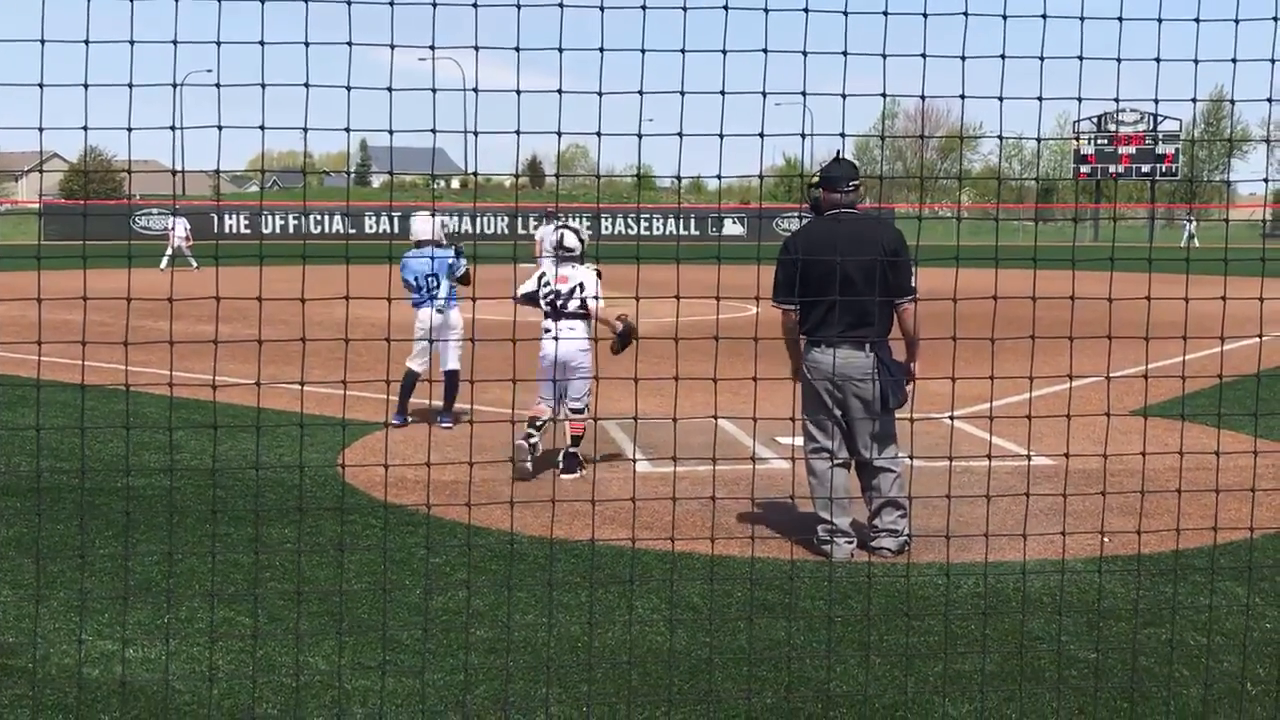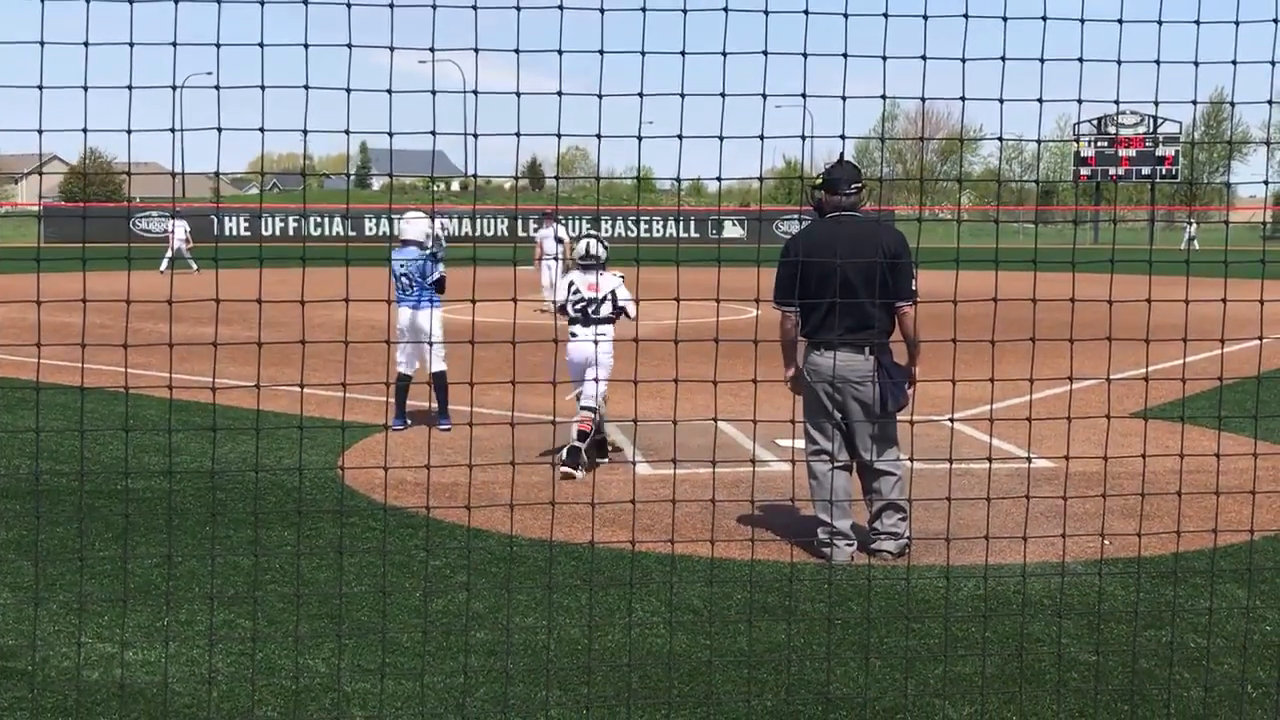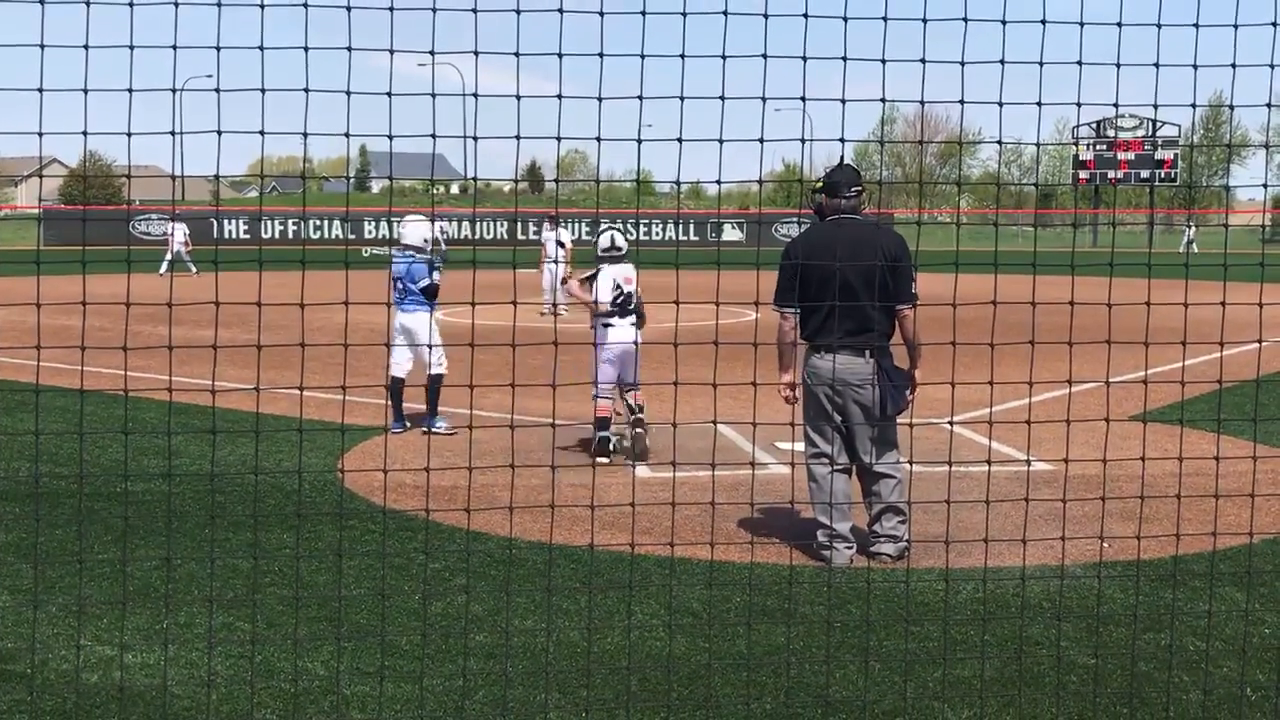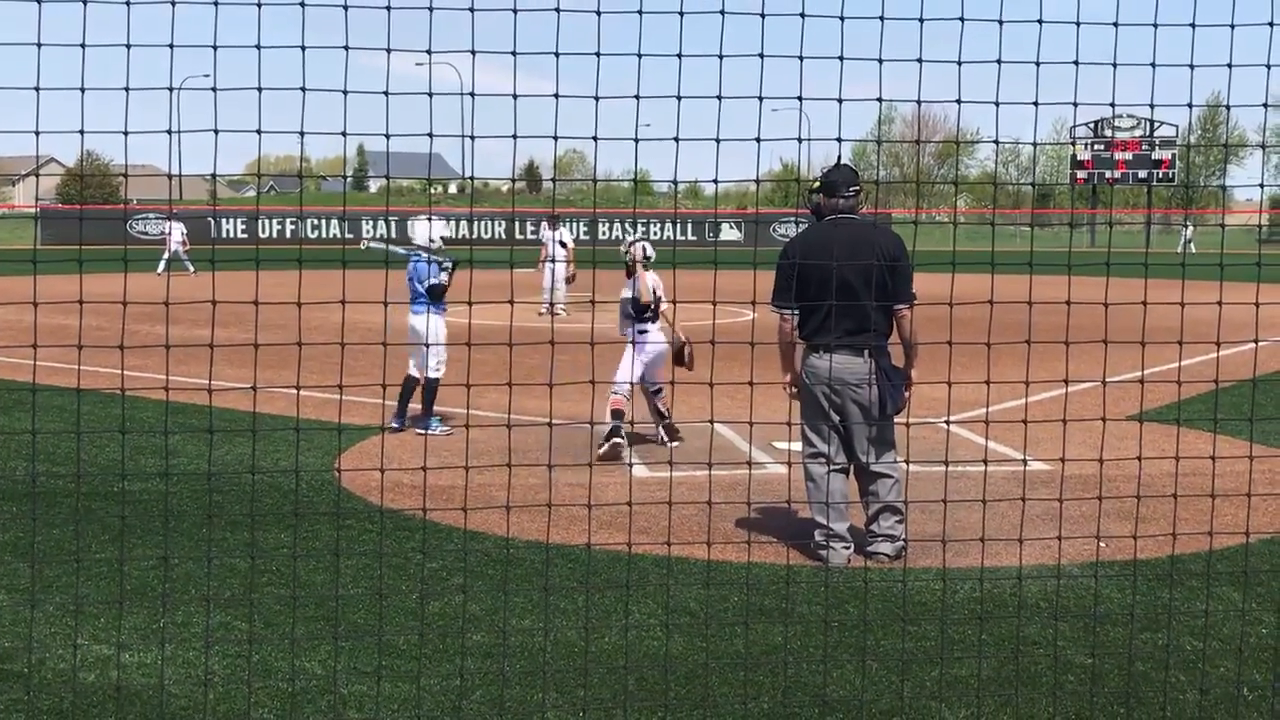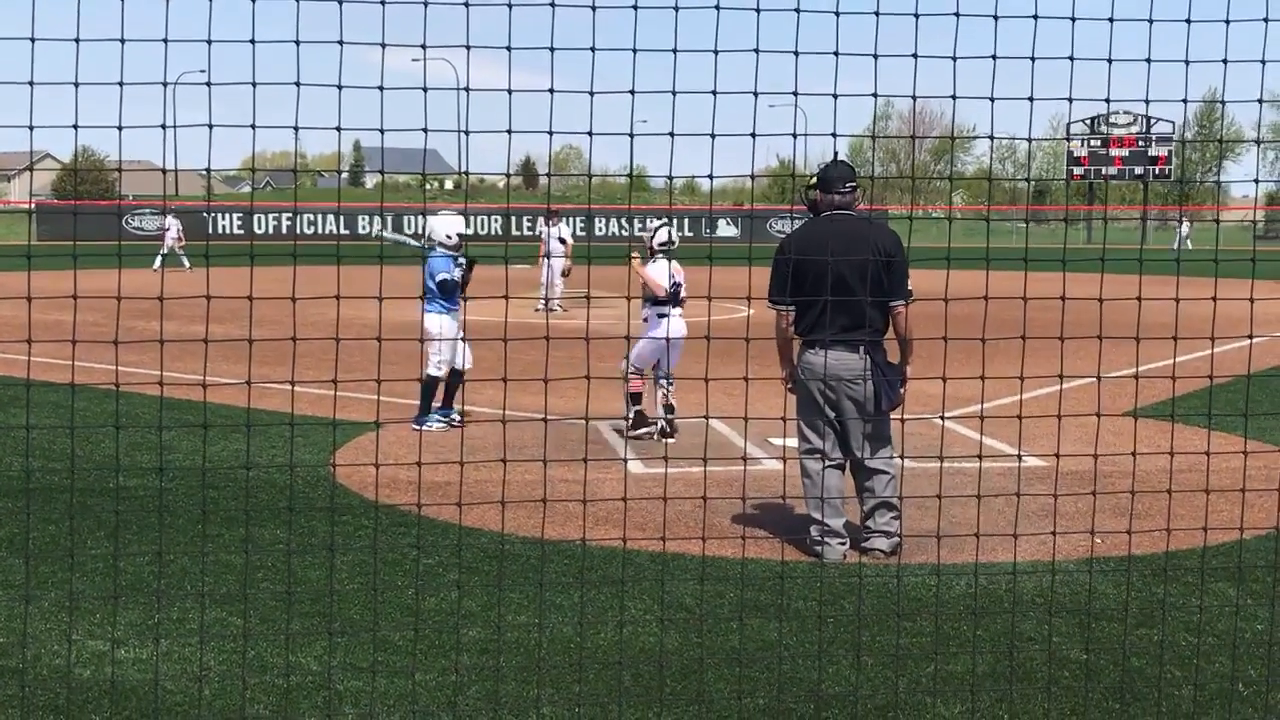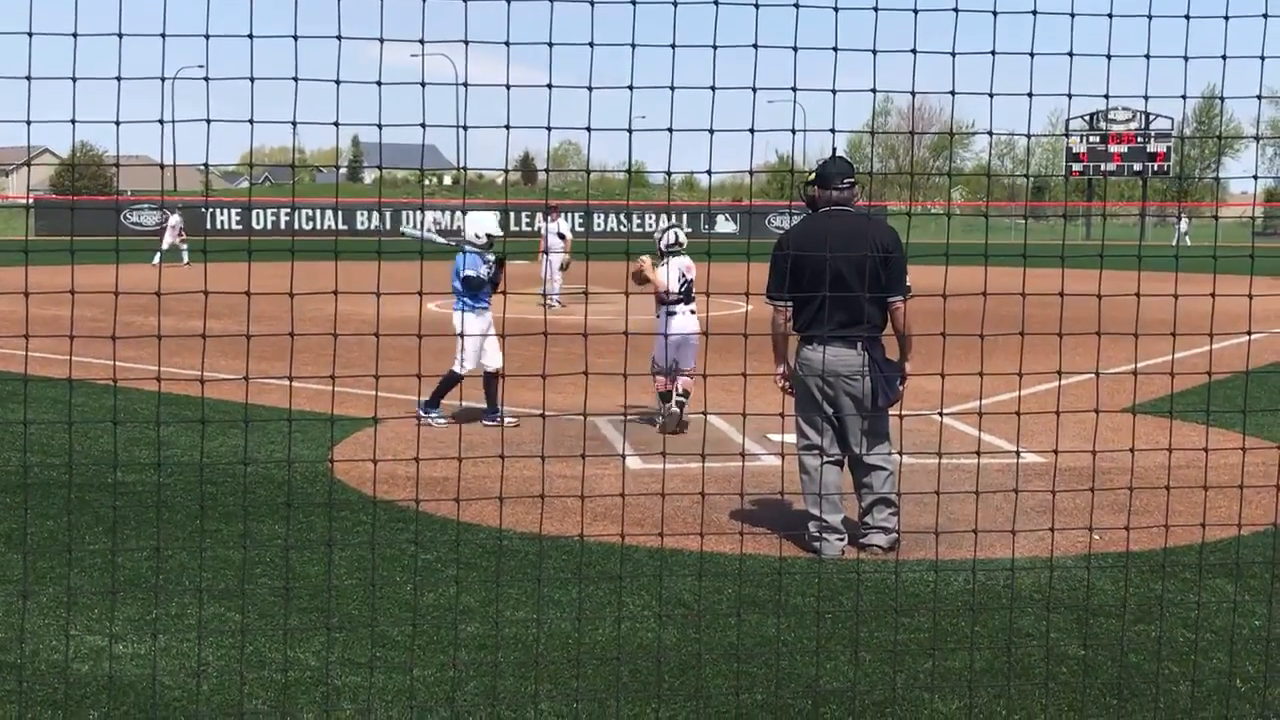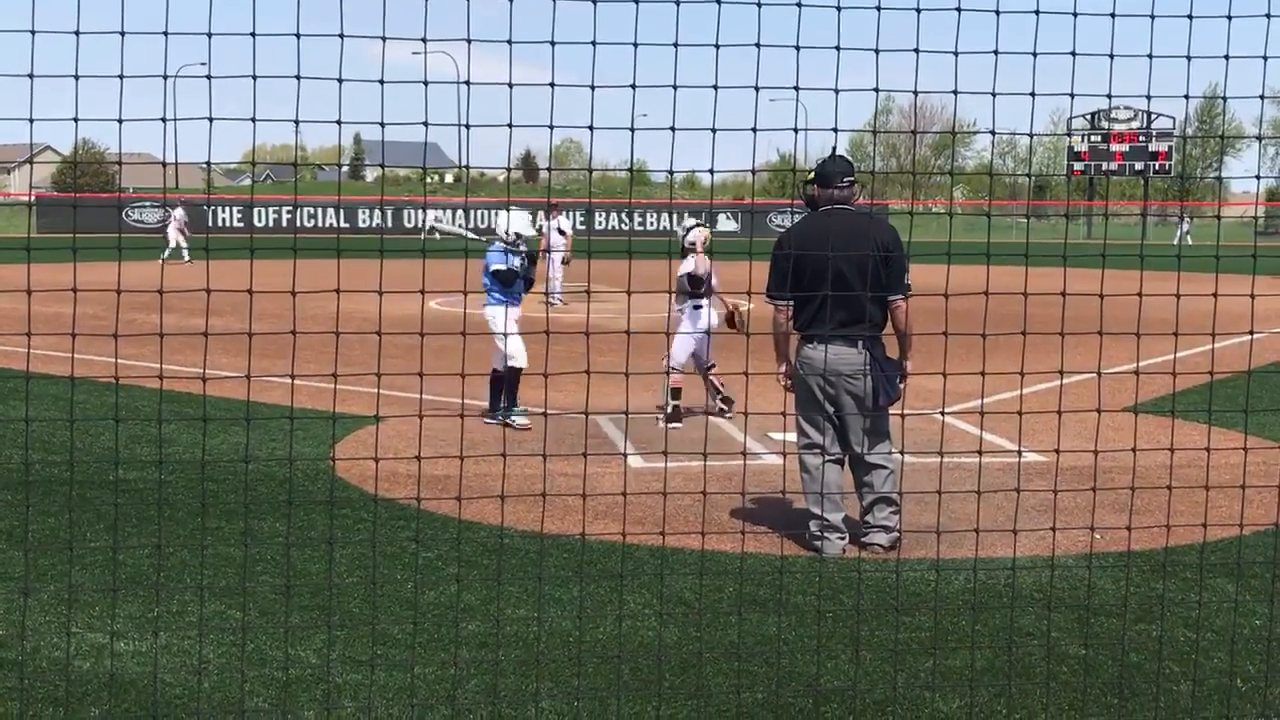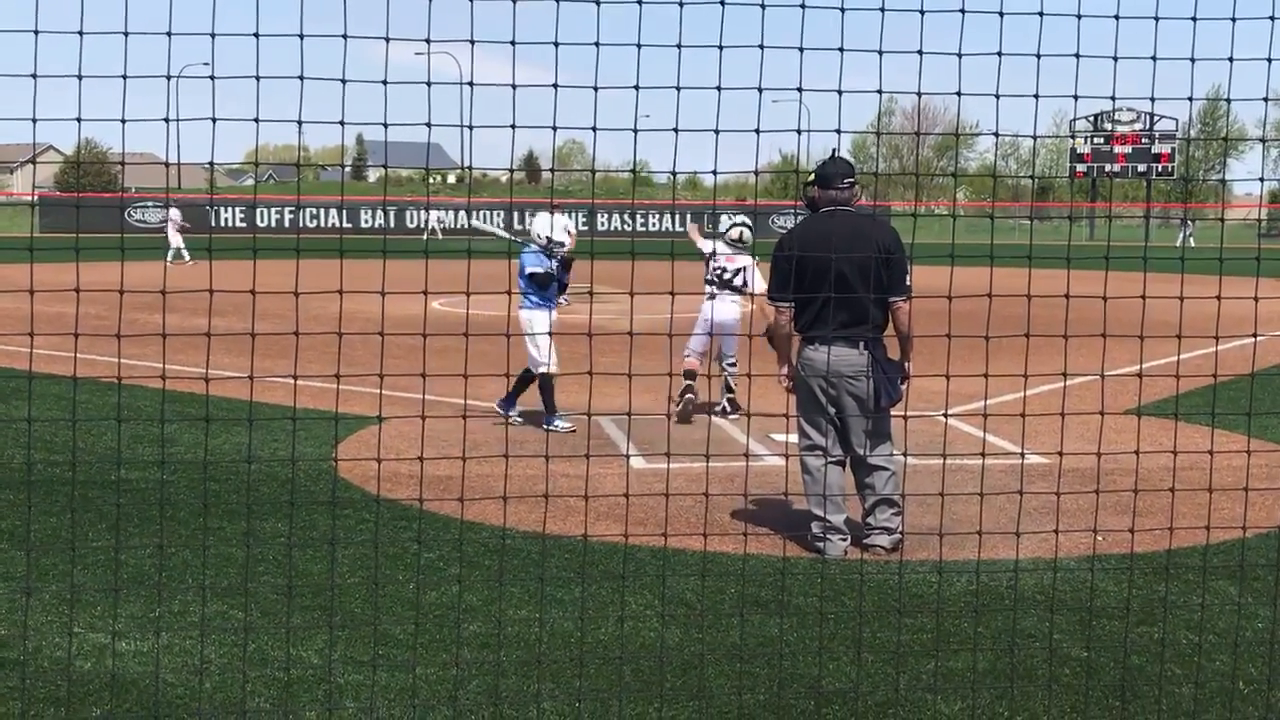
dt=0.3s
person 1, frame 1
left shoulder: (799, 241)
right shoulder: (887, 235)
left elbow: (789, 313)
right elbow: (905, 305)
left wrist: (796, 359)
right wrist: (912, 356)
left hip: (819, 357)
right hip: (870, 357)
left knee: (825, 451)
right knee: (879, 450)
left ankle: (836, 538)
right ankle: (889, 534)
person 1, frame 2
left shoulder: (800, 243)
right shoulder: (889, 238)
left elbow: (789, 316)
right elbow: (905, 309)
left wrist: (791, 365)
right wrist: (913, 360)
left hip: (820, 361)
right hip: (871, 360)
left knee: (826, 455)
right knee: (881, 453)
left ankle: (836, 541)
right ankle: (889, 537)
person 1, frame 3
left shoulder: (801, 246)
right shoulder: (889, 241)
left elbow: (788, 318)
right elbow: (905, 312)
left wrist: (787, 370)
right wrist: (914, 364)
left hip: (821, 363)
right hip: (871, 363)
left knee: (826, 458)
right knee: (881, 456)
left ankle: (836, 545)
right ankle: (889, 539)
person 1, frame 4
left shoulder: (799, 246)
right shoulder: (887, 241)
left elbow: (787, 319)
right elbow: (903, 312)
left wrist: (789, 369)
right wrist: (910, 363)
left hip: (818, 364)
right hip: (870, 363)
left knee: (824, 458)
right knee: (879, 456)
left ankle: (833, 544)
right ankle: (886, 539)
person 1, frame 5
left shoulder: (794, 242)
right shoulder: (884, 237)
left elbow: (784, 315)
right elbow: (899, 308)
left wrist: (787, 364)
right wrist: (905, 360)
left hip: (814, 359)
right hip: (866, 359)
left knee: (820, 453)
right knee: (875, 451)
left ankle: (829, 540)
right ankle: (881, 535)
person 1, frame 6
left shoulder: (793, 238)
right shoulder: (882, 233)
left elbow: (781, 311)
right elbow: (897, 305)
left wrist: (780, 361)
right wrist: (905, 356)
left hip: (812, 356)
right hip: (864, 355)
left knee: (818, 450)
right knee: (873, 447)
left ankle: (827, 536)
right ankle: (879, 530)
person 1, frame 7
left shoulder: (793, 237)
right shoulder: (882, 232)
left elbow: (782, 310)
right elbow: (898, 303)
left wrist: (782, 361)
right wrist: (905, 355)
left hip: (812, 355)
right hip: (864, 354)
left knee: (818, 448)
right knee: (874, 446)
left ankle: (828, 534)
right ankle: (881, 529)
person 1, frame 8
left shoulder: (794, 239)
right shoulder: (882, 233)
left elbow: (783, 312)
right elbow: (899, 305)
left wrist: (785, 363)
right wrist: (906, 357)
left hip: (814, 356)
right hip: (866, 356)
left knee: (820, 450)
right knee: (875, 448)
left ankle: (830, 536)
right ankle: (883, 531)
person 2, frame 1
left shoulder: (545, 272)
right shoulder: (587, 274)
left elbow: (520, 297)
right elbow: (597, 311)
right wrist: (616, 325)
left hip: (549, 343)
right hip: (578, 345)
left knee: (545, 400)
right knee: (576, 404)
left ankle: (528, 441)
right ankle: (570, 461)
person 2, frame 2
left shoulder: (570, 279)
right shoulder: (614, 281)
left elbow: (558, 309)
right elbow: (633, 313)
left wrist: (573, 313)
left hip: (574, 347)
right hip: (602, 348)
left knee: (587, 399)
right knee: (590, 403)
left ankle: (598, 446)
right ankle: (573, 456)
person 2, frame 3
left shoulder: (604, 273)
right shoulder: (631, 269)
left elbow: (602, 307)
left wrist: (577, 293)
right wrist: (642, 314)
left hip: (609, 338)
right hip: (631, 335)
left knee: (604, 393)
right knee: (629, 387)
left ankle: (603, 446)
right ankle: (638, 429)
person 2, frame 4
left shoulder: (641, 279)
right shoulder: (652, 278)
left elbow: (645, 299)
right elbow: (664, 307)
left wrist: (638, 268)
right wrist: (678, 334)
left hip: (640, 343)
right hip: (657, 340)
left knee: (620, 390)
right knee: (653, 387)
left ankle: (615, 433)
right ankle: (668, 432)
person 2, frame 5
left shoulder: (656, 265)
right shoulder: (676, 267)
left elbow: (660, 291)
left wrist: (640, 271)
left hip: (658, 327)
right hip: (679, 327)
left knee: (633, 369)
right knee: (664, 377)
left ankle: (638, 421)
right ankle: (666, 427)
person 2, frame 6
left shoulder: (667, 266)
right shoulder: (688, 262)
left elbow: (666, 291)
left wrist: (650, 271)
right wrist: (653, 273)
left hip: (670, 324)
right hip: (691, 324)
left knee: (660, 370)
right knee: (685, 372)
left ankle: (668, 414)
right ankle: (676, 410)
person 2, frame 7
left shoulder: (692, 260)
right shoulder: (708, 259)
left elbow: (701, 272)
right elbow: (714, 287)
left wrist: (699, 249)
right wrist: (728, 307)
left hip: (693, 319)
right hip: (710, 317)
left knee: (674, 365)
right knee: (705, 363)
left ankle: (673, 413)
right ankle: (723, 403)
person 2, frame 8
left shoulder: (715, 247)
right shoulder: (749, 261)
left elbow: (695, 237)
right elbow: (757, 296)
left wrist: (693, 230)
right wrist: (771, 320)
left hip: (710, 309)
right hip: (733, 312)
left knee: (693, 352)
right knee: (729, 358)
left ankle: (689, 391)
right ankle: (729, 404)
person 3, frame 1
left shoulder: (407, 259)
right shoulder: (447, 254)
right elbow: (466, 280)
right wrist: (459, 256)
left hip: (425, 314)
right hip: (450, 313)
left knee: (415, 364)
right knee: (452, 365)
left ankle: (400, 413)
right ankle: (447, 415)
person 3, frame 2
left shoulder: (394, 256)
right shoulder: (424, 257)
right elbow: (440, 288)
right wrist: (438, 262)
left hip: (404, 313)
right hip: (428, 314)
left knee: (404, 367)
right knee: (437, 365)
left ankle: (399, 417)
right ankle: (443, 417)
person 3, frame 3
left shoulder: (397, 259)
right shoulder: (419, 263)
right elbow: (431, 293)
left wrist: (432, 268)
right wrist: (436, 271)
left hip: (401, 316)
right hip: (421, 317)
left knee: (398, 368)
right knee: (437, 366)
left ankle: (398, 420)
right ankle: (431, 419)
person 3, frame 4
left shoulder: (417, 260)
right shoulder: (427, 263)
right elbow: (437, 293)
left wrist: (447, 271)
right wrist: (445, 272)
left hip: (416, 317)
right hip: (430, 319)
left knee: (415, 369)
right knee: (434, 370)
left ankle: (399, 417)
right ankle: (426, 420)
person 3, frame 5
left shoulder: (448, 258)
right shoulder: (438, 259)
left elbow: (459, 290)
right elbow: (448, 289)
left wrist: (467, 270)
right wrist: (459, 269)
left hip: (451, 317)
right hip: (440, 318)
left knee: (462, 362)
right knee: (436, 367)
left ankle: (445, 409)
right ankle: (423, 417)
person 3, frame 6
left shoulder: (481, 257)
right shoulder: (466, 257)
left elbow: (491, 288)
right elbow: (473, 285)
left wrist: (497, 268)
right wrist: (486, 266)
left hip: (483, 315)
right hip: (469, 316)
left knee: (493, 363)
right knee: (463, 365)
left ankle: (492, 413)
right ankle: (429, 406)
person 3, frame 7
left shoulder: (514, 254)
right shoulder: (495, 252)
left elbow: (526, 287)
right elbow: (506, 279)
left wrist: (531, 265)
right wrist: (519, 259)
left hip: (510, 311)
right hip: (498, 311)
left knee: (501, 362)
right knee: (517, 358)
left ankle: (494, 411)
right ankle: (510, 410)
person 3, frame 8
left shoulder: (548, 256)
right shoulder: (530, 255)
left elbow: (558, 290)
right elbow: (542, 283)
right wrist: (554, 263)
left hip: (546, 314)
right hip: (535, 315)
left knee: (536, 365)
right knee: (546, 365)
left ankle: (507, 403)
right ankle: (551, 417)
